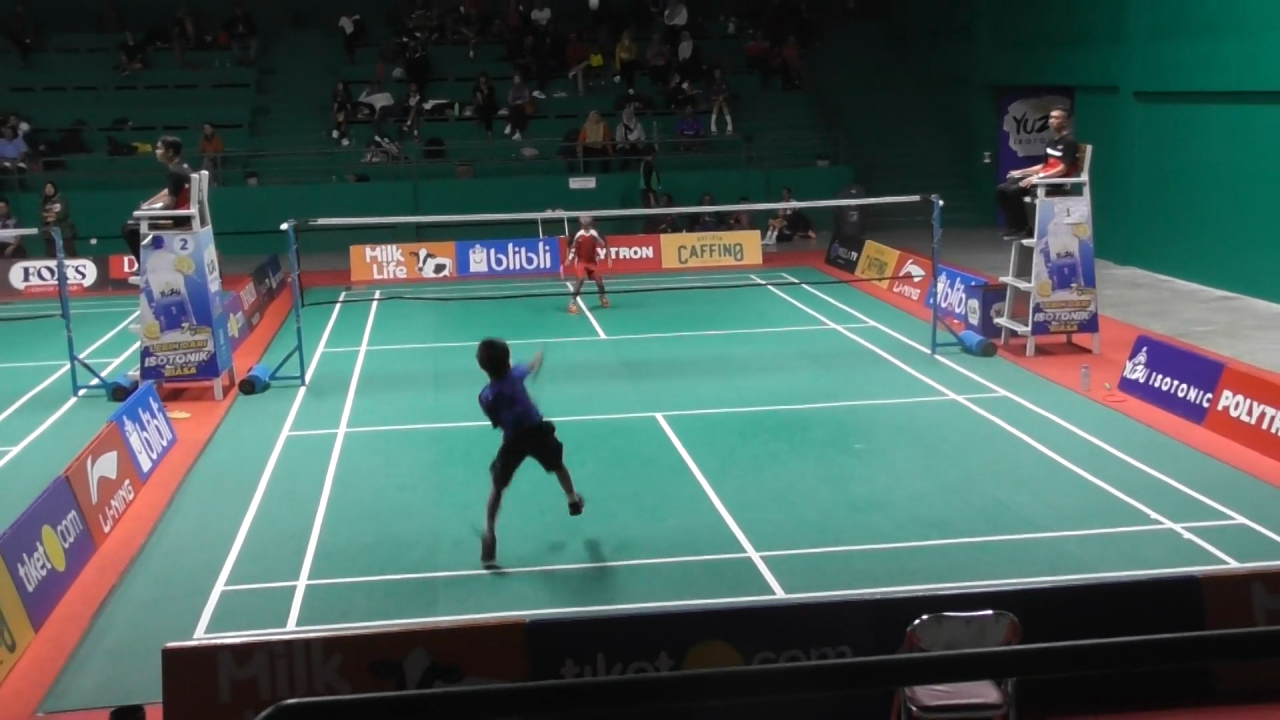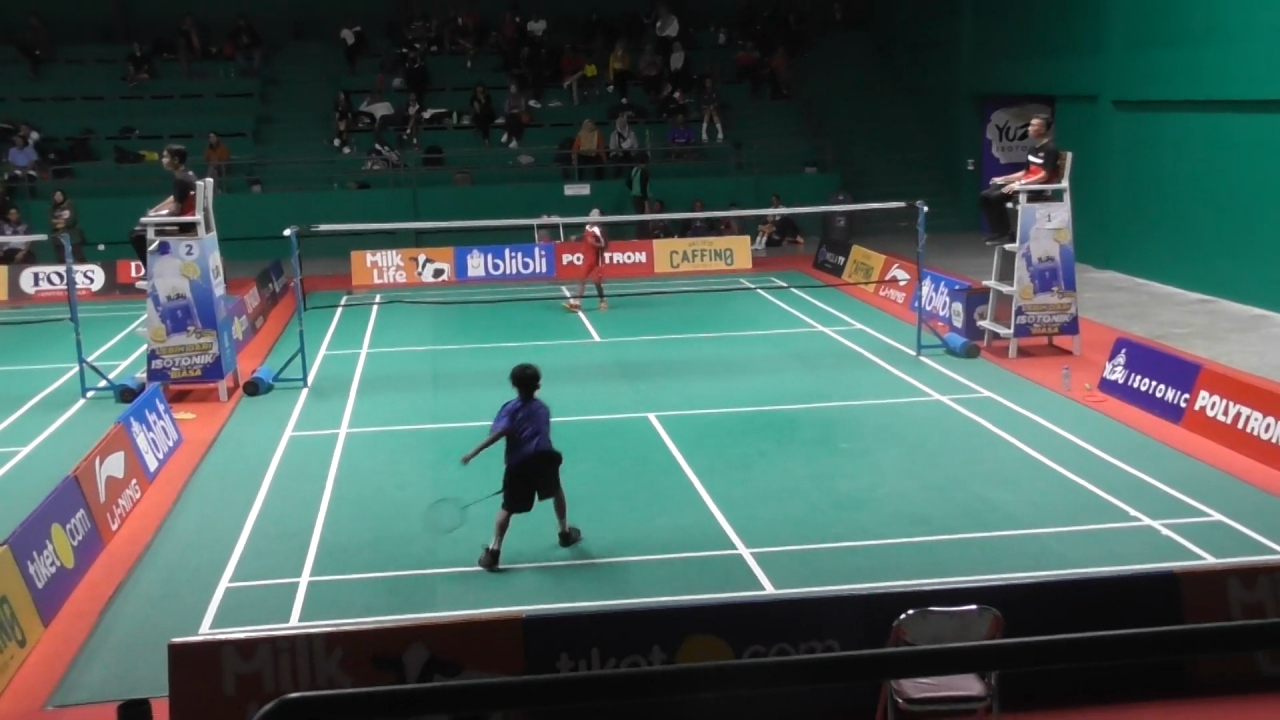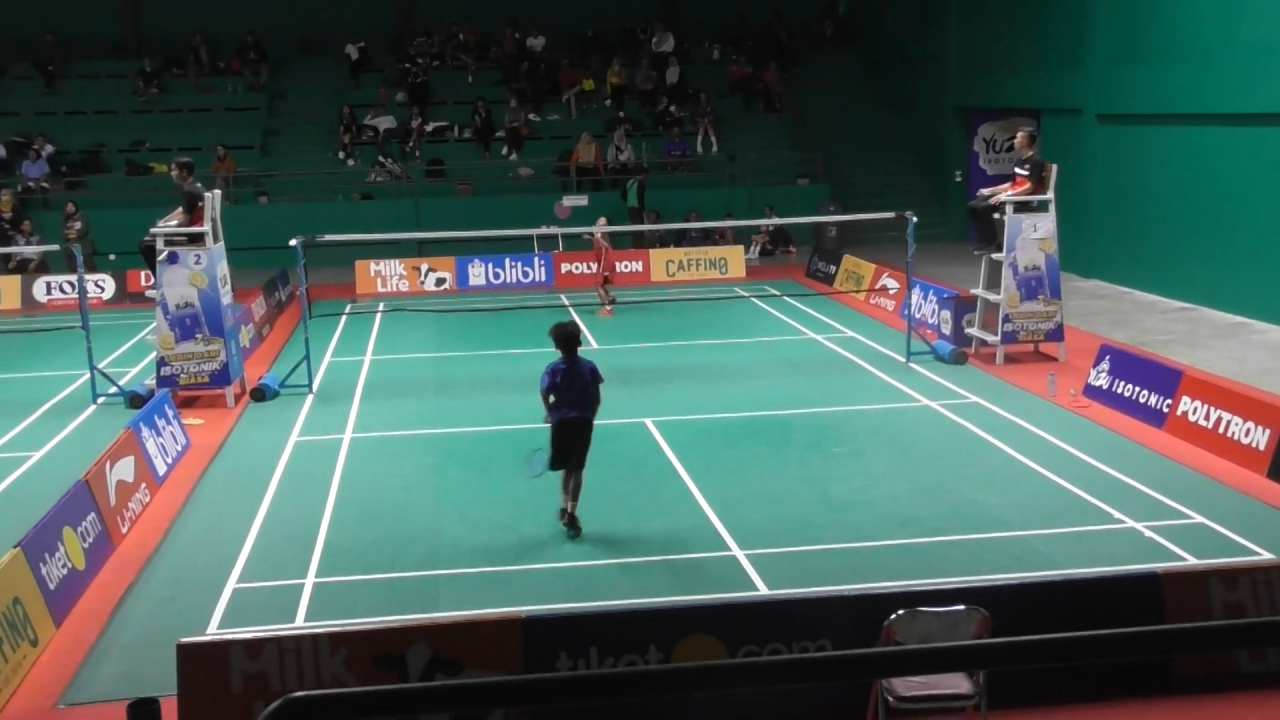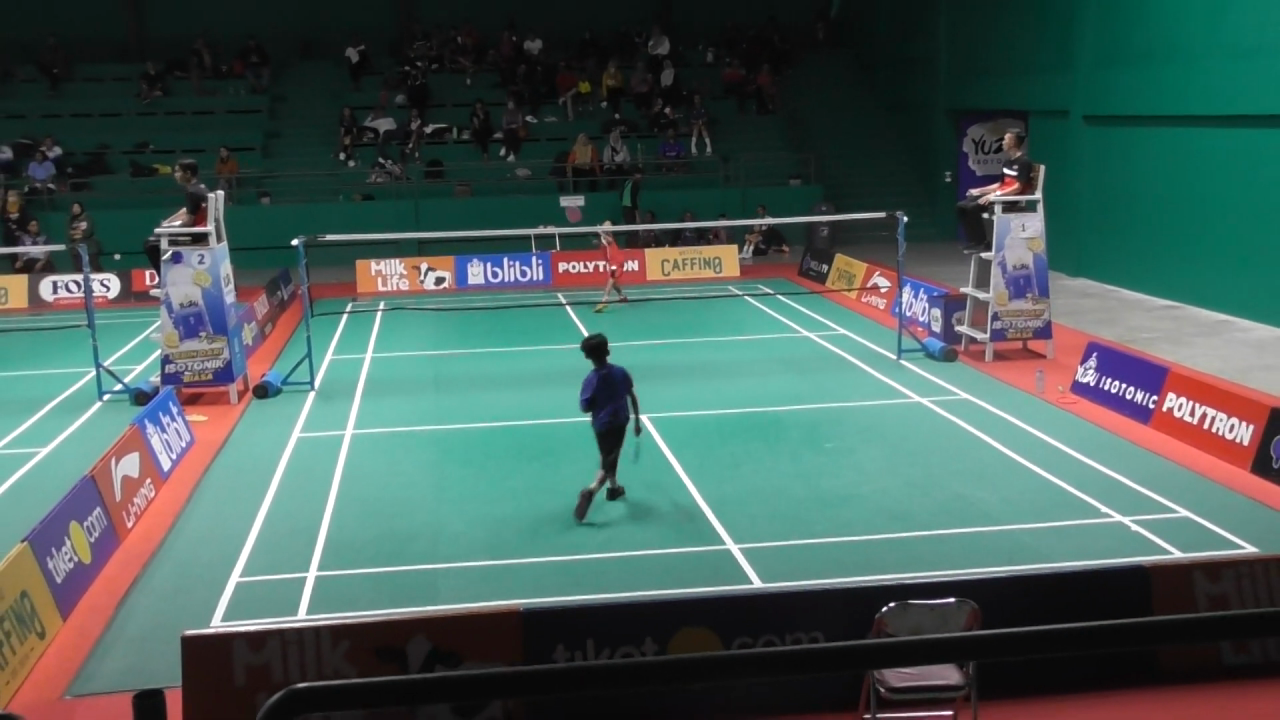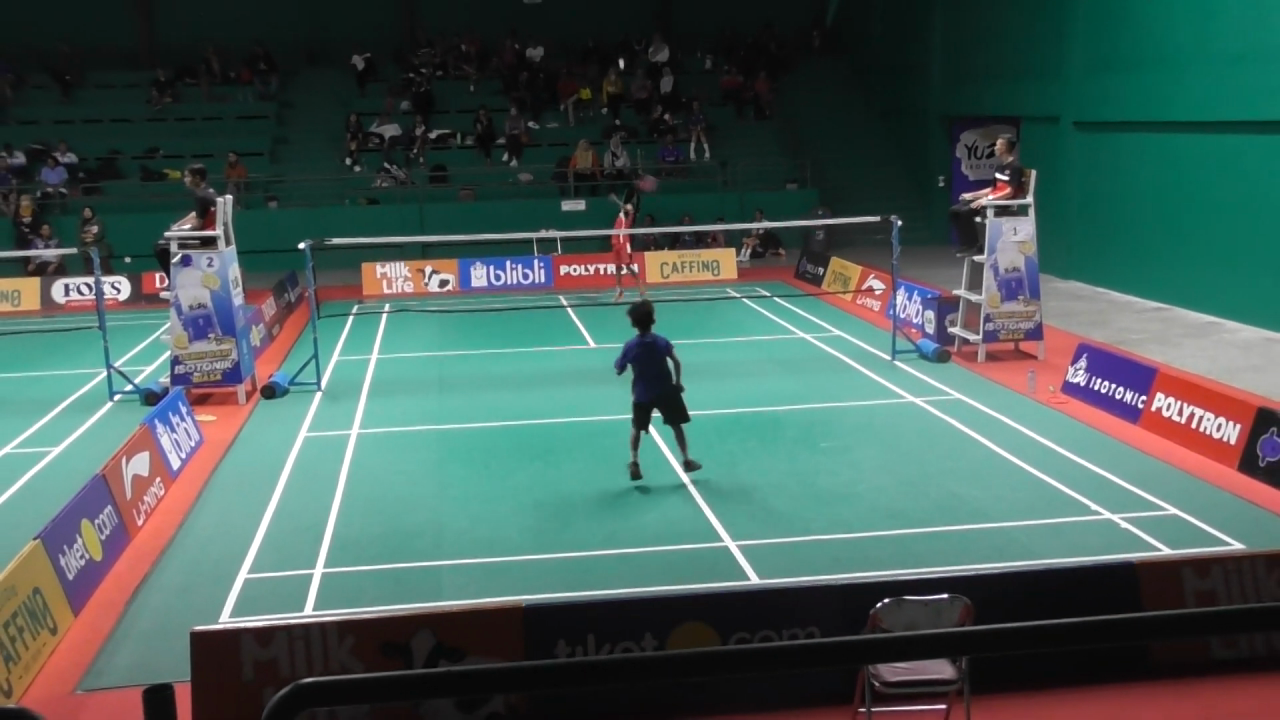
dt=0.3s
person 1, frame 1
left shoulder: (485, 396)
right shoulder: (514, 376)
left elbow: (497, 422)
right elbow: (533, 367)
right wrist: (536, 361)
left hip: (513, 440)
right hip: (537, 431)
left knee: (497, 488)
right knee: (557, 466)
left ankle: (489, 535)
right ankle: (574, 501)
person 1, frame 2
left shoulder: (510, 408)
right shoulder: (542, 408)
left elbow: (500, 432)
left wrist: (474, 453)
left hip: (519, 461)
right hip: (546, 457)
left knee: (507, 508)
right knee: (556, 491)
left ankle: (493, 551)
right ankle: (564, 533)
person 1, frame 3
left shoulder: (553, 368)
right shoulder: (589, 367)
left elbow: (545, 392)
right elbow: (597, 398)
left wrist: (549, 411)
right wrist: (590, 417)
left hip: (560, 422)
right hip: (582, 422)
left knee: (567, 467)
right knee: (576, 469)
left ankle: (565, 509)
right ankle: (571, 514)
person 1, frame 4
left shoulder: (590, 380)
right shoulder: (620, 372)
left elbow: (585, 408)
right elbow: (633, 399)
right wrist: (637, 421)
left hip: (601, 426)
right hip: (618, 424)
left knee: (609, 459)
right knee: (608, 466)
left ankle: (612, 488)
right ankle: (590, 492)
person 1, frame 5
left shoulder: (630, 346)
right shoulder: (661, 341)
left elbow: (619, 371)
right elbow: (676, 361)
left wrist: (632, 361)
right wrist: (678, 382)
left hip: (642, 394)
right hip: (666, 390)
left knee: (637, 428)
right knee: (676, 424)
left ankle: (634, 463)
right ankle: (686, 461)
